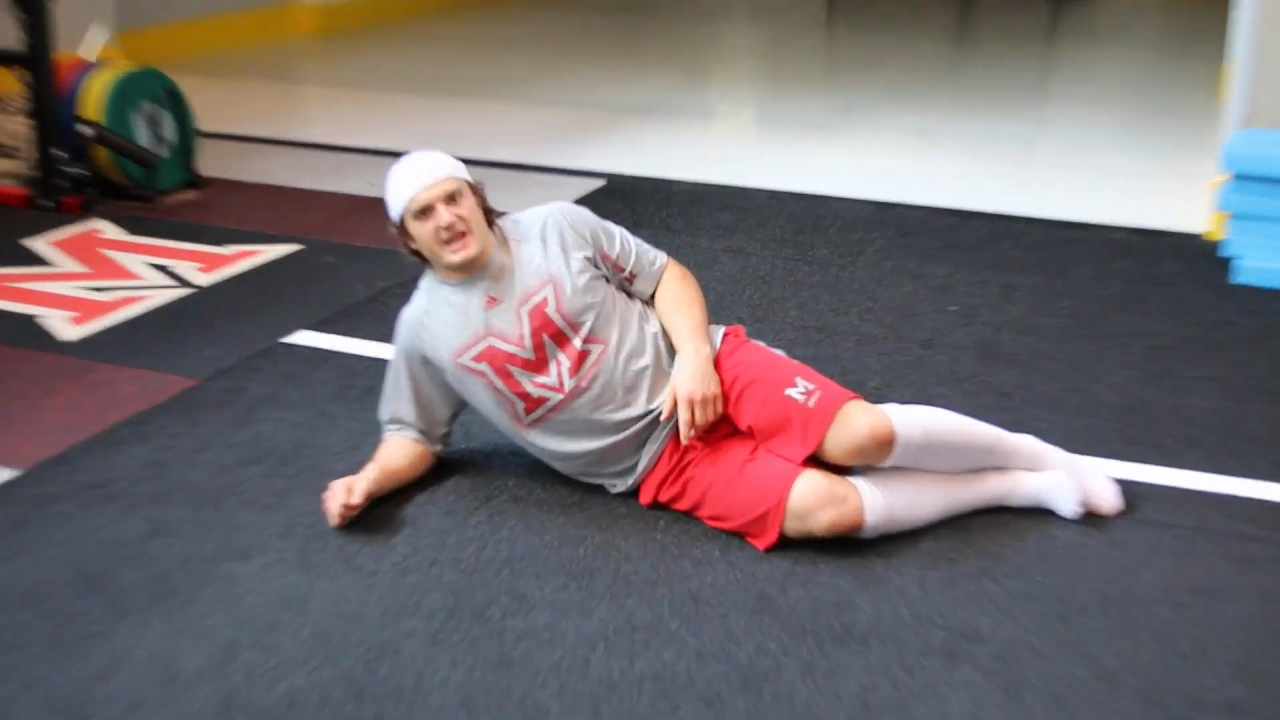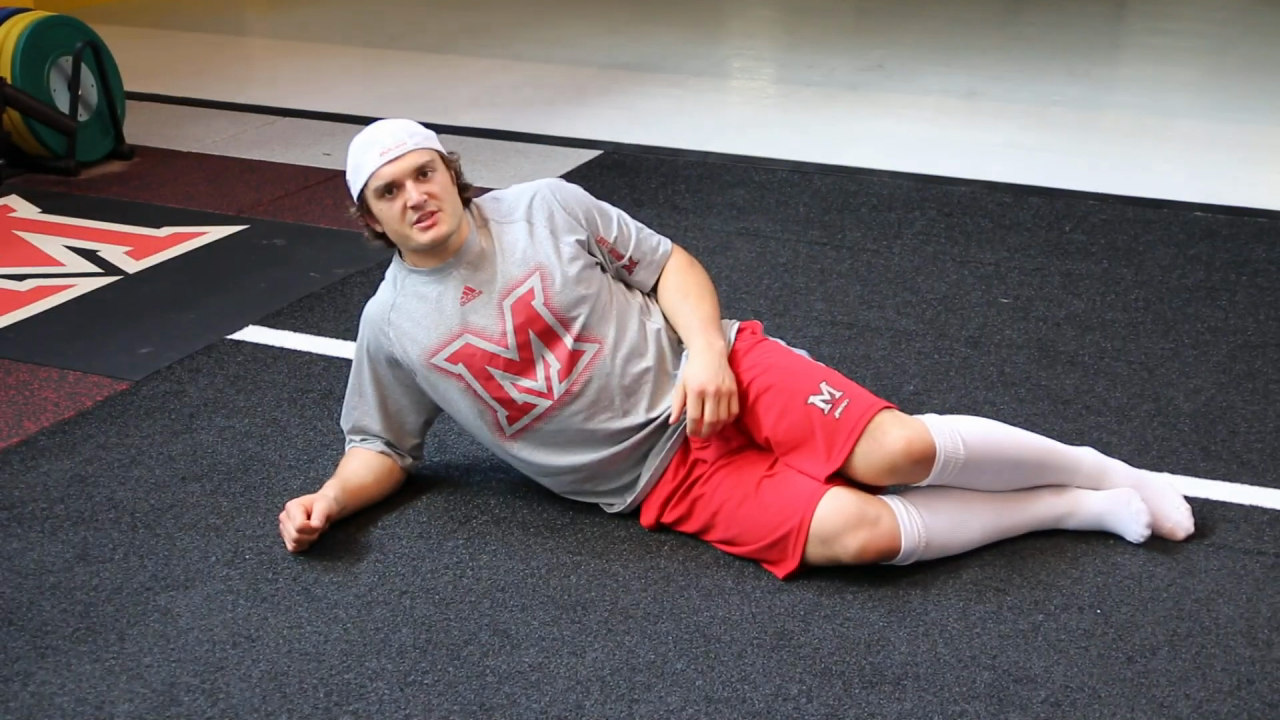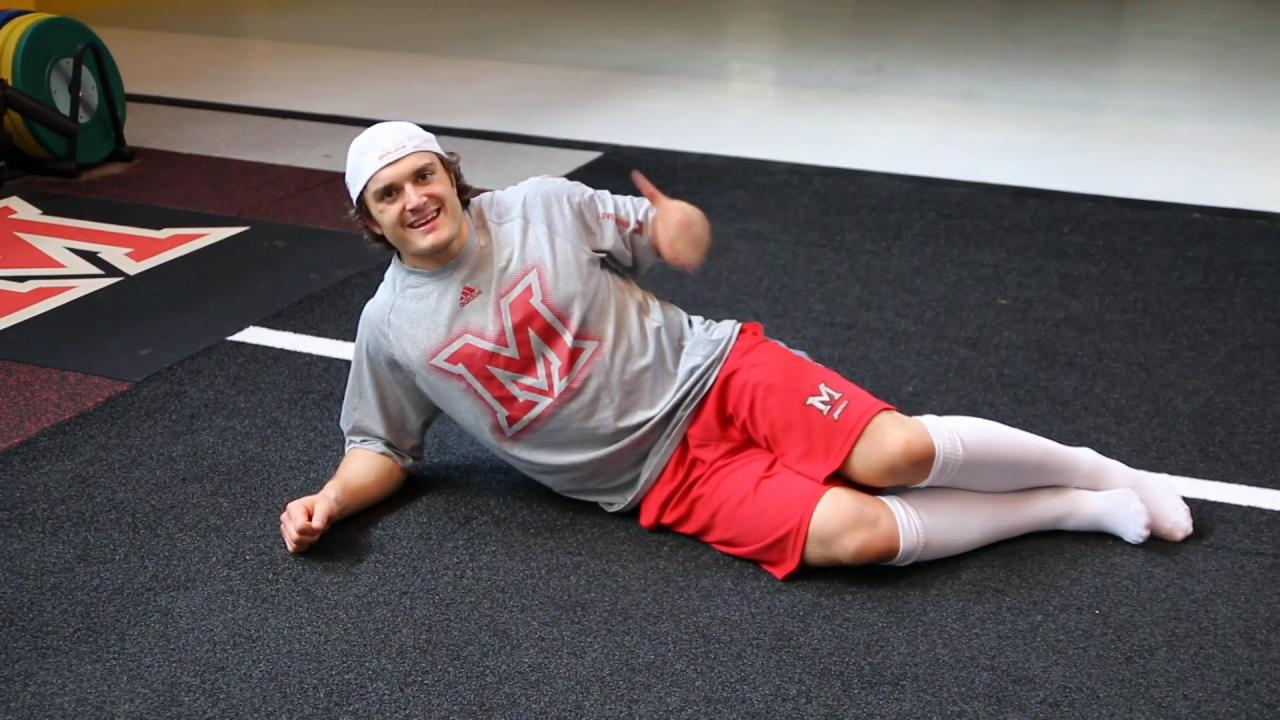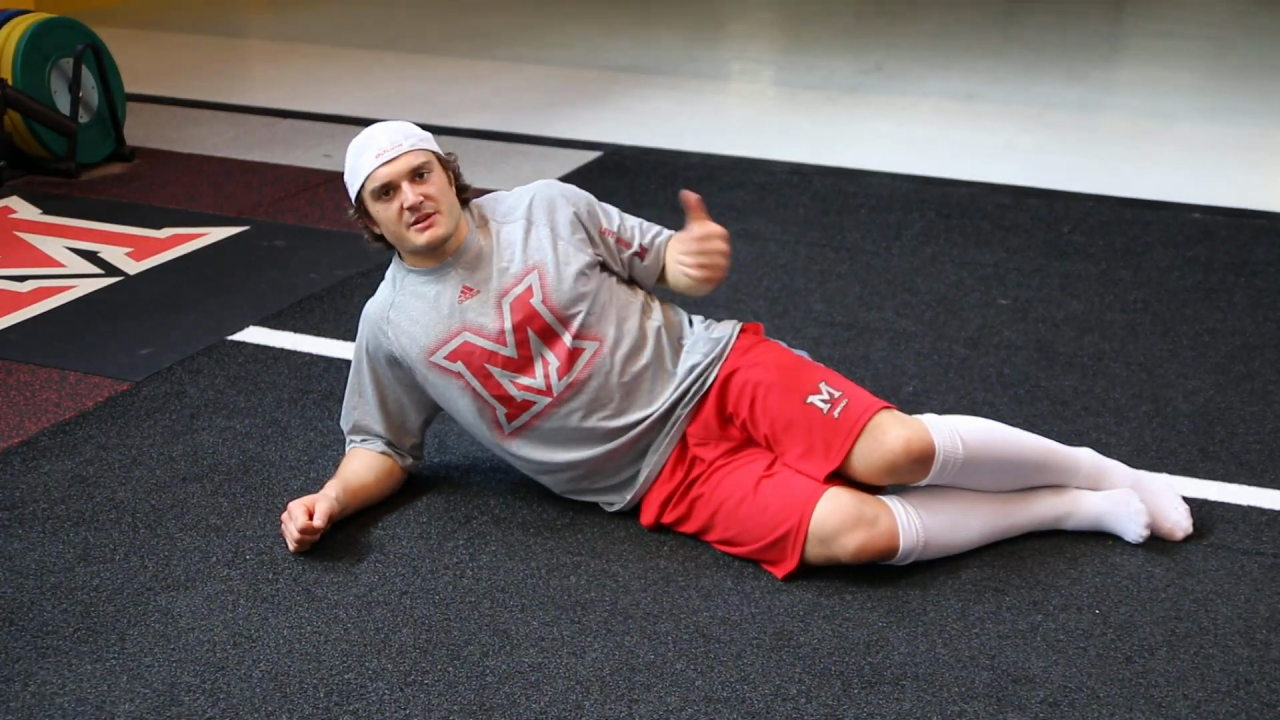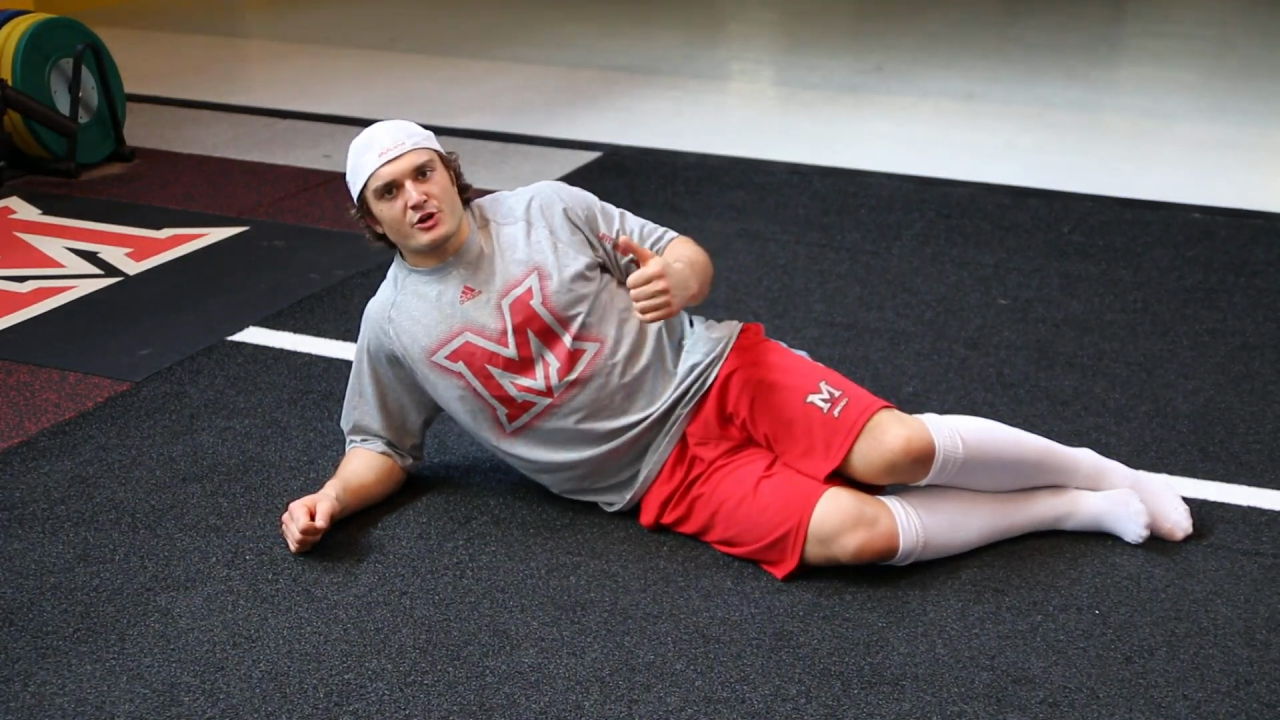
dt=0.5s
person 1, frame 1
left shoulder: (558, 226)
right shoulder: (424, 330)
left elbow: (665, 276)
right elbow: (414, 436)
left wrist: (694, 357)
right wrist: (366, 481)
left hip: (698, 376)
right hip: (656, 465)
left knee: (861, 436)
right knee: (827, 510)
left ankle: (1036, 454)
right ankle: (1025, 489)
person 1, frame 2
left shoulder: (545, 206)
right shoulder: (391, 326)
left elbow: (669, 265)
right elbow: (381, 447)
left wrist: (707, 351)
right wrist: (328, 499)
left hip: (704, 380)
right hip: (661, 479)
left knee: (898, 450)
right knee: (859, 535)
person 1, frame 3
left shoulder: (542, 204)
right shoulder: (389, 327)
left elbow: (676, 236)
right elbow: (383, 448)
left wrist: (681, 226)
left hip: (712, 373)
right hip: (665, 478)
left knee: (895, 452)
right knee: (856, 534)
person 1, frame 4
left shoulder: (546, 206)
right shoulder: (390, 326)
left elbow: (685, 274)
right elbow: (383, 447)
left wrist: (703, 255)
left hip: (709, 372)
right hip: (663, 476)
left knee: (899, 449)
right knee: (855, 534)
person 1, frame 5
left shoulder: (546, 207)
right shoulder: (392, 325)
left elbow: (690, 258)
right elbow: (383, 447)
left wrist: (677, 281)
right wrist: (330, 498)
left hip: (709, 375)
right hip: (664, 477)
left knee: (896, 450)
right knee: (853, 534)
